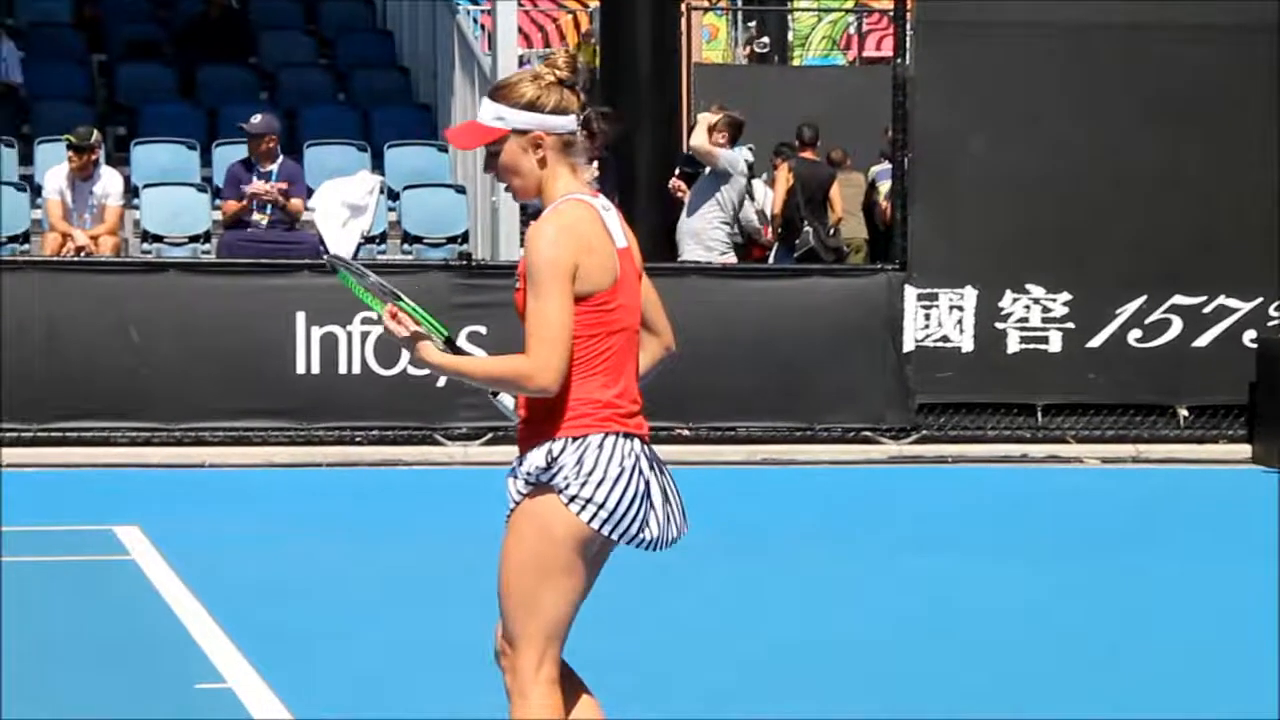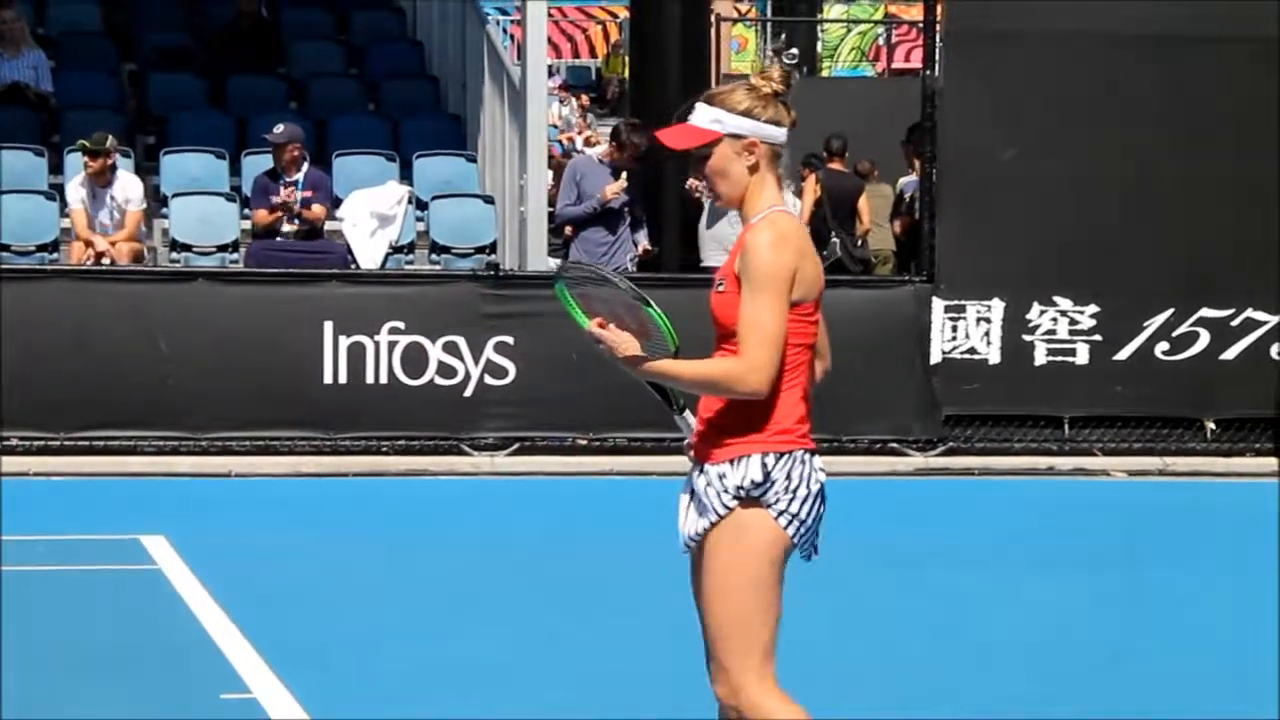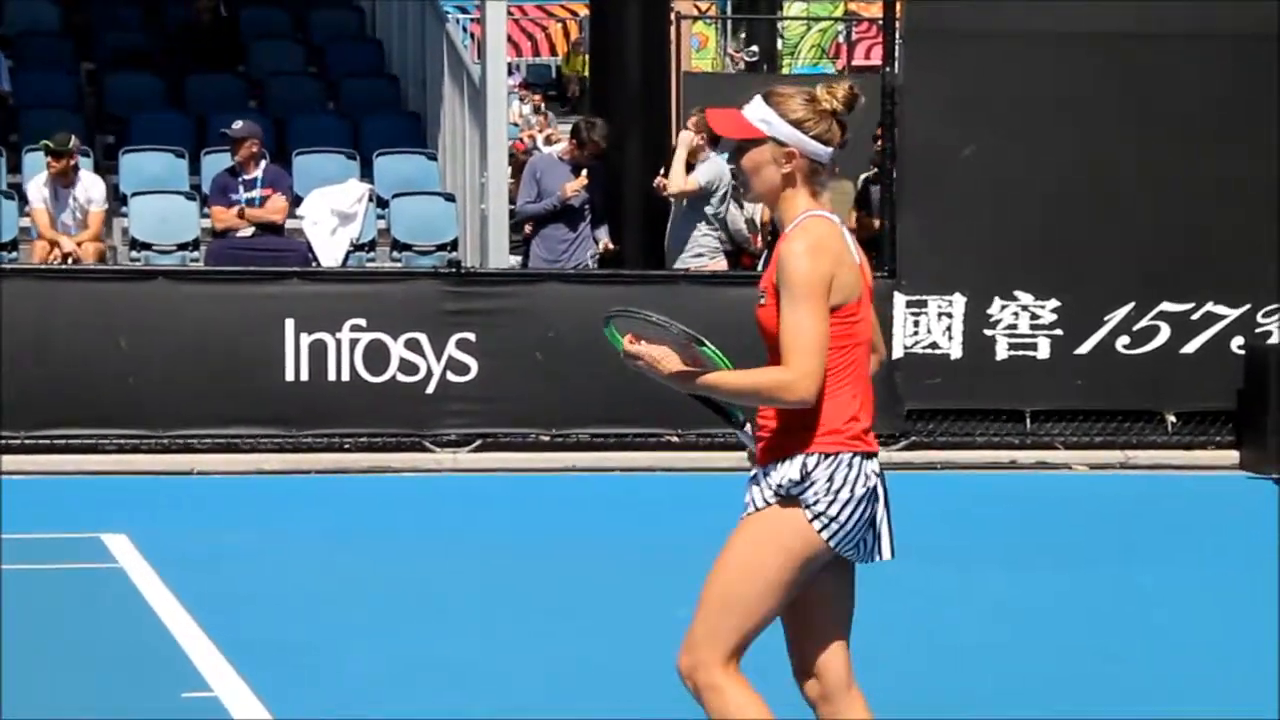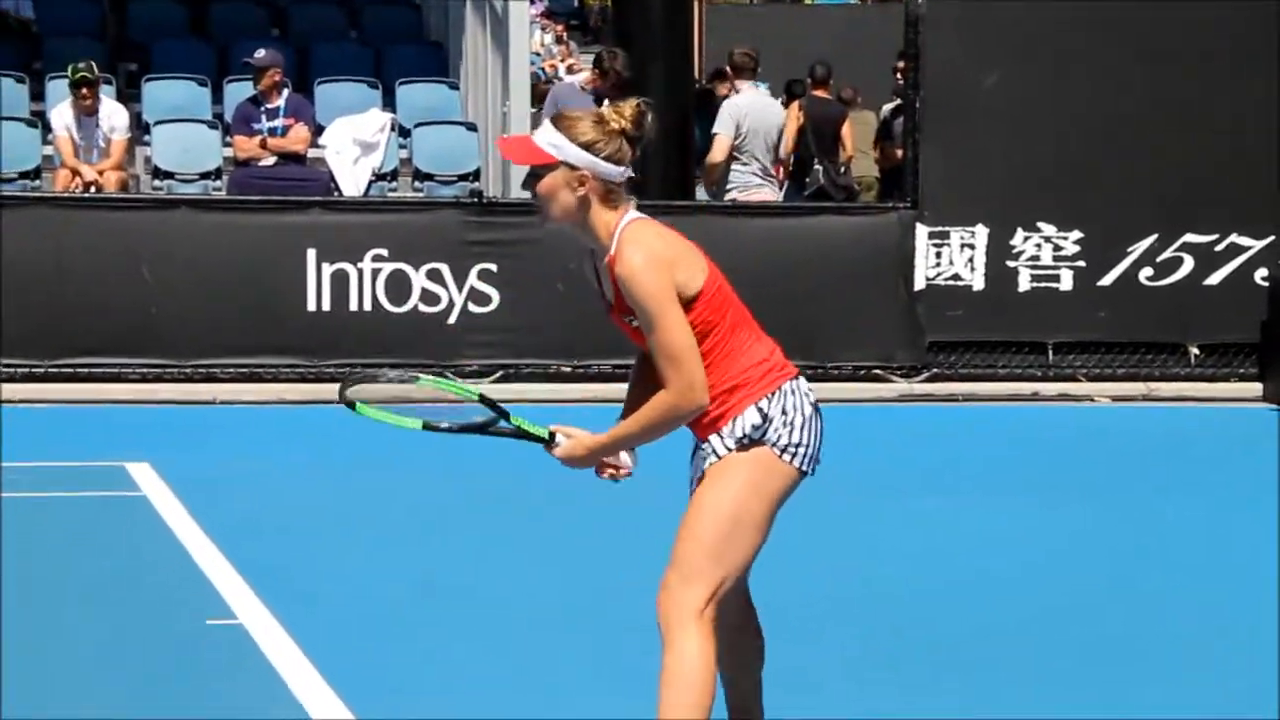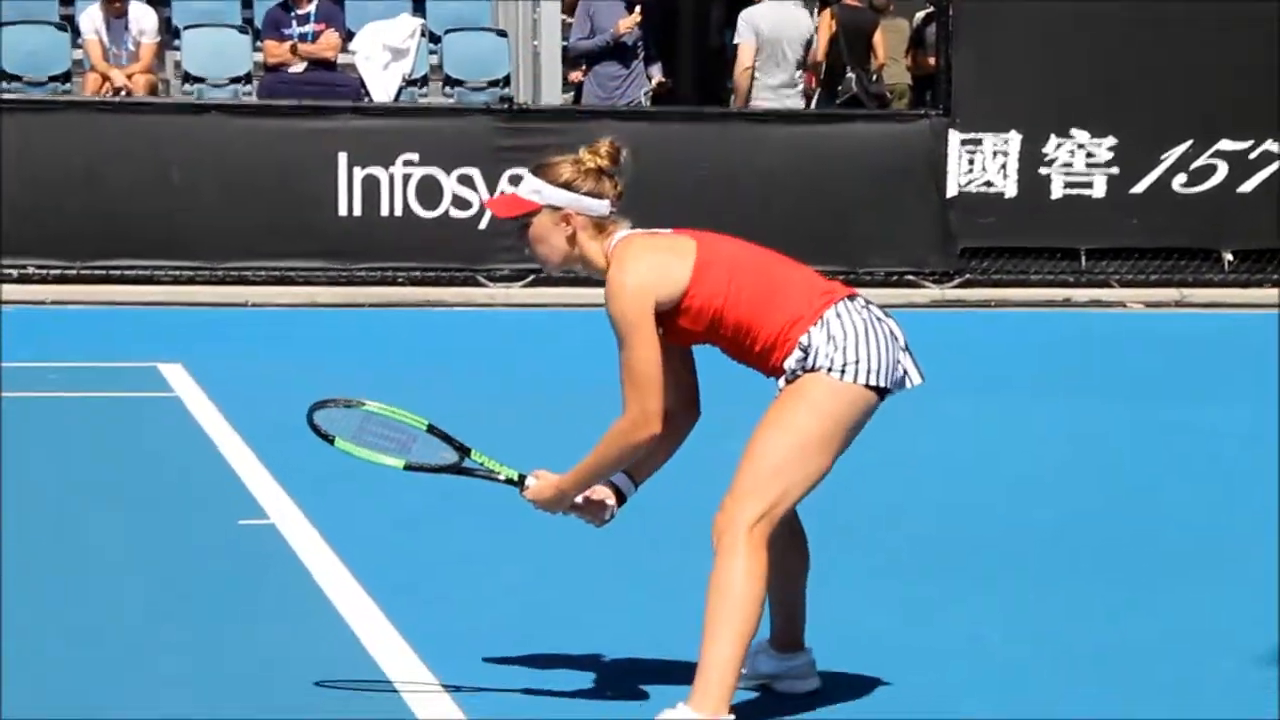
dt=1s
person 1, frame 1
left shoulder: (554, 232)
right shoulder: (606, 220)
left elbow: (542, 373)
right elbow: (660, 339)
left wrist: (434, 358)
left hip: (569, 461)
right hip: (614, 454)
right knee: (525, 652)
person 1, frame 2
left shoulder: (769, 238)
right shoulder: (773, 235)
left elbow: (752, 374)
right elbow: (817, 360)
left wrist: (642, 362)
left hip: (755, 476)
right hip: (739, 472)
person 1, frame 3
left shoulder: (804, 245)
right shoulder: (827, 237)
left elbow: (798, 383)
right elbow: (870, 354)
left wrist: (684, 375)
left hip: (811, 474)
right hip: (827, 473)
left knee: (704, 663)
person 1, frame 4
left shoulder: (637, 258)
right shoulder: (613, 250)
left elbow: (687, 394)
right elbow: (655, 358)
left wrist: (598, 446)
right wrist: (617, 441)
left hip: (763, 419)
right hip: (745, 419)
left knee: (683, 603)
right knee: (721, 590)
person 1, frame 5
left shoulder: (627, 278)
right shoulder: (649, 264)
left elbow: (643, 423)
right elbow: (679, 411)
left wrist: (564, 488)
right wrist: (617, 487)
left hip: (836, 346)
right hip: (851, 335)
left knee: (739, 525)
right knee: (767, 504)
right ankle: (788, 654)
